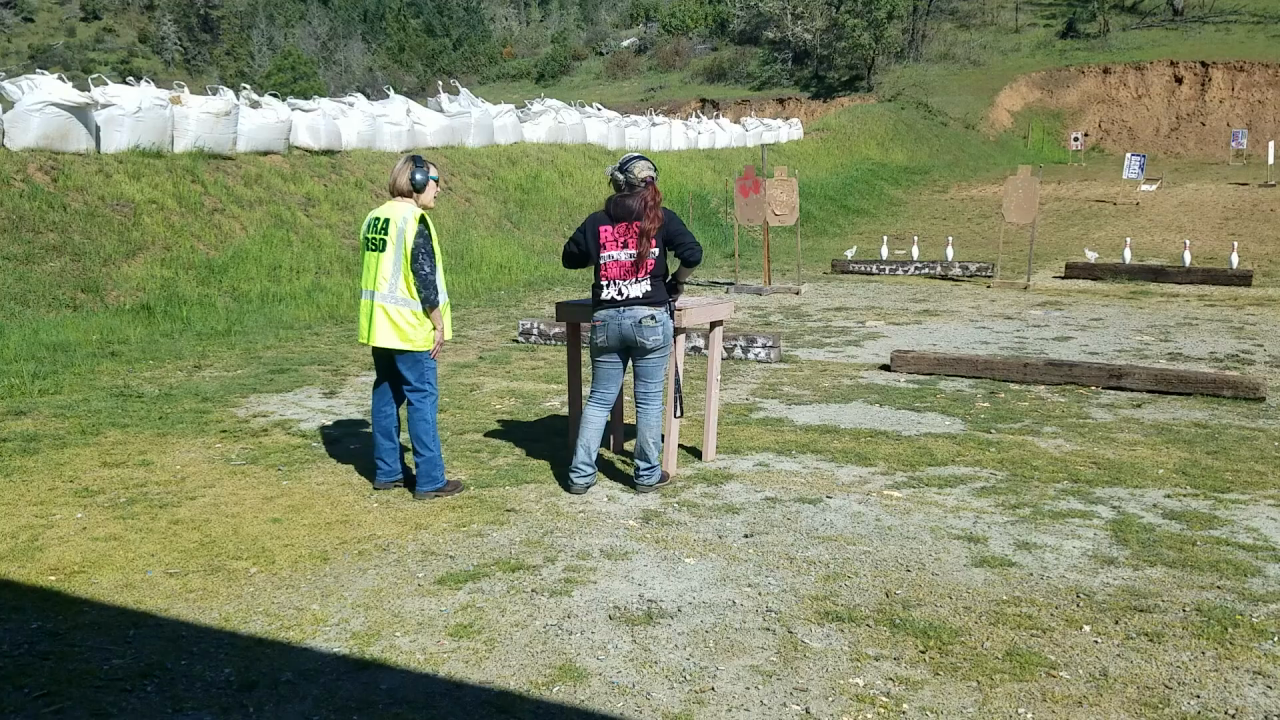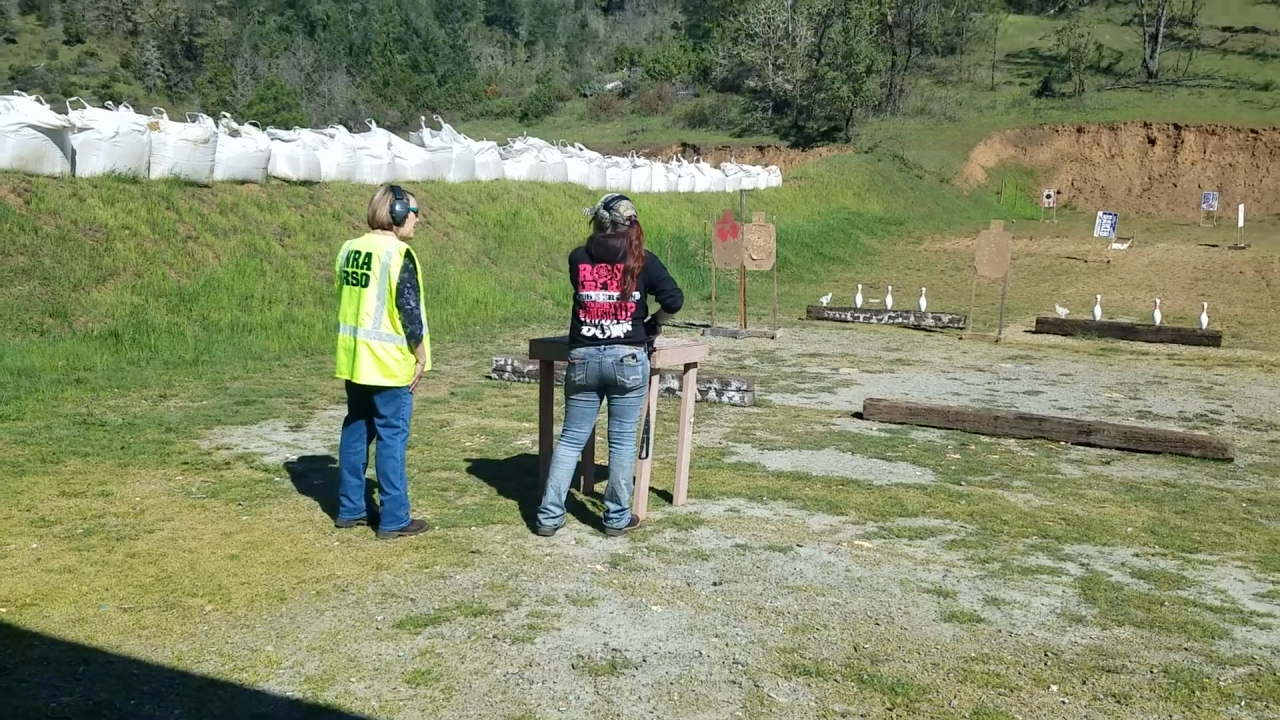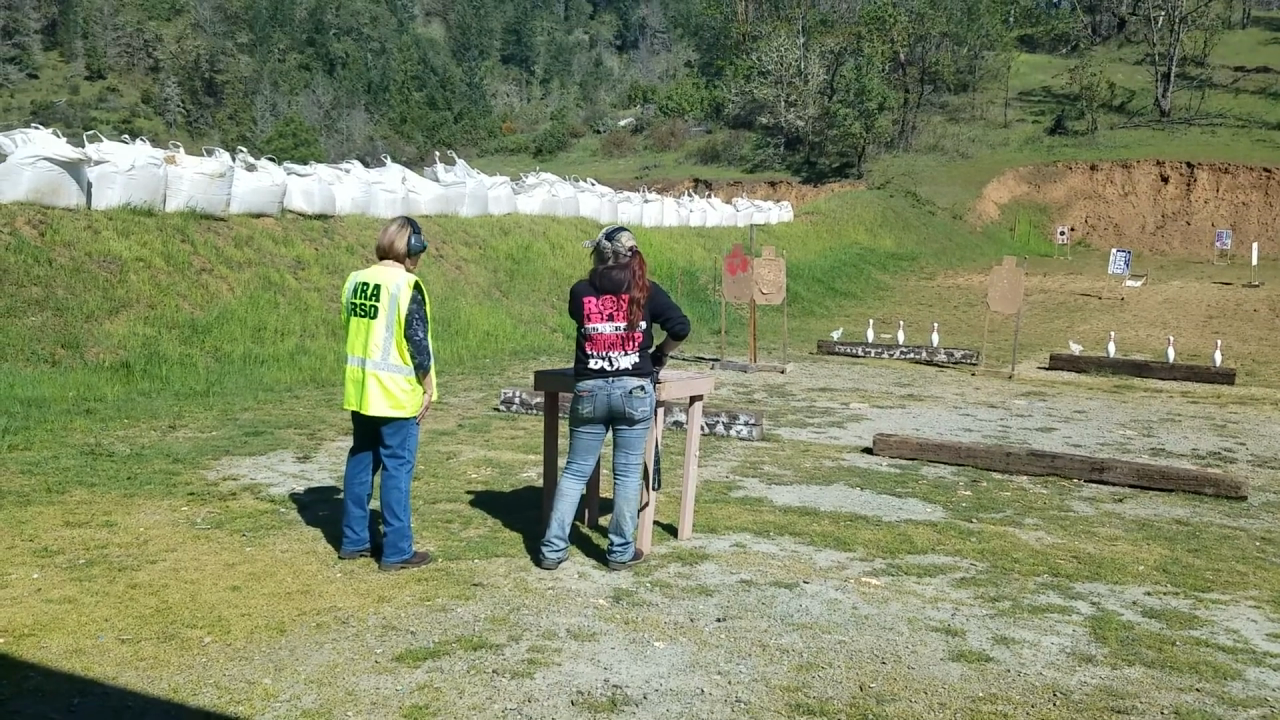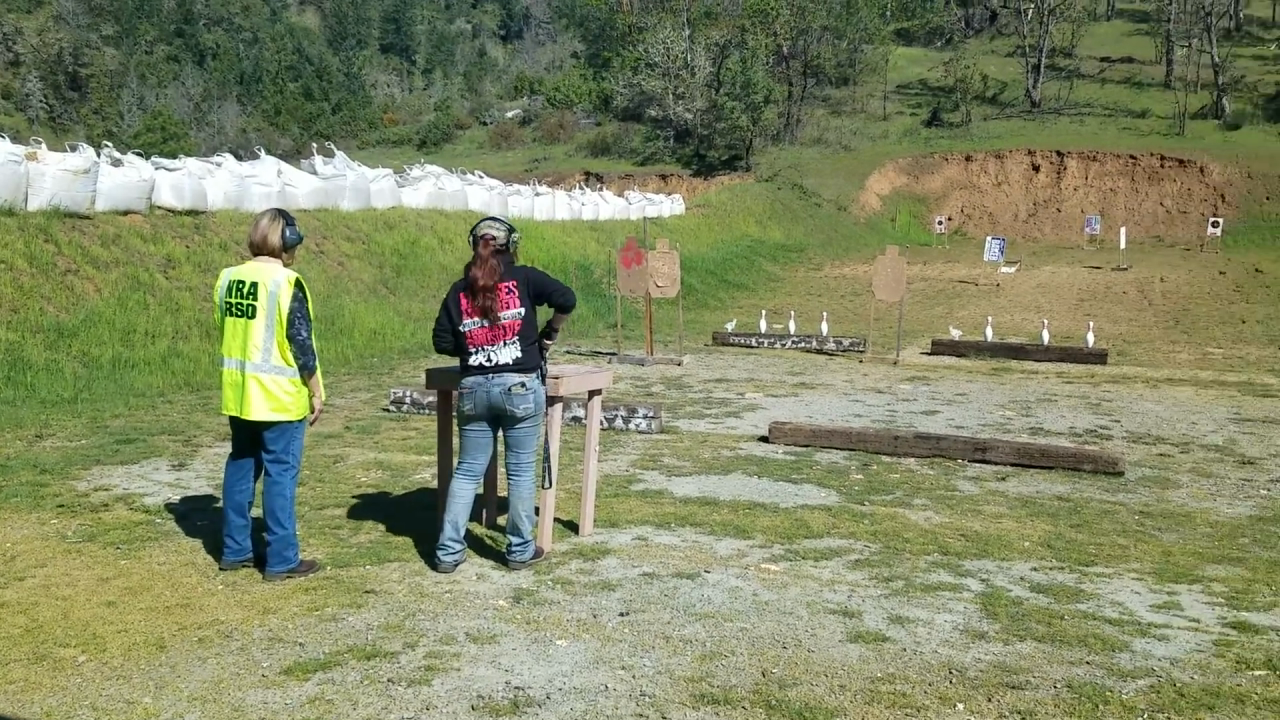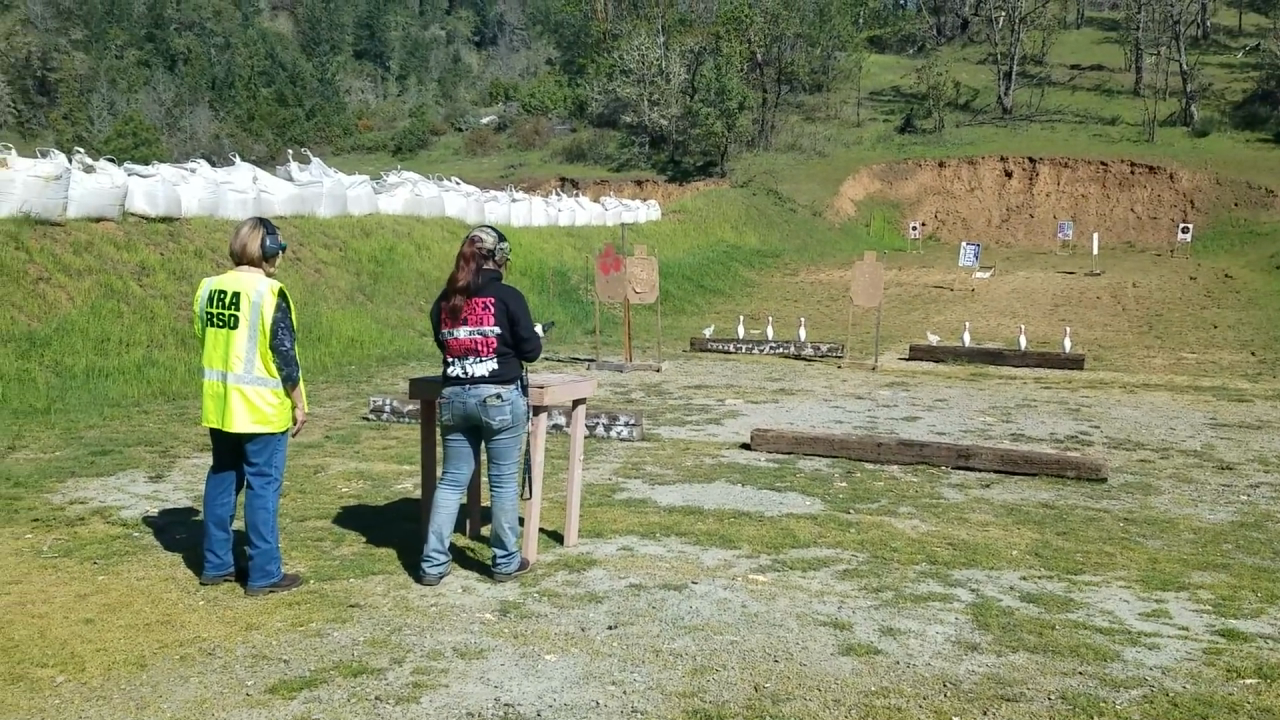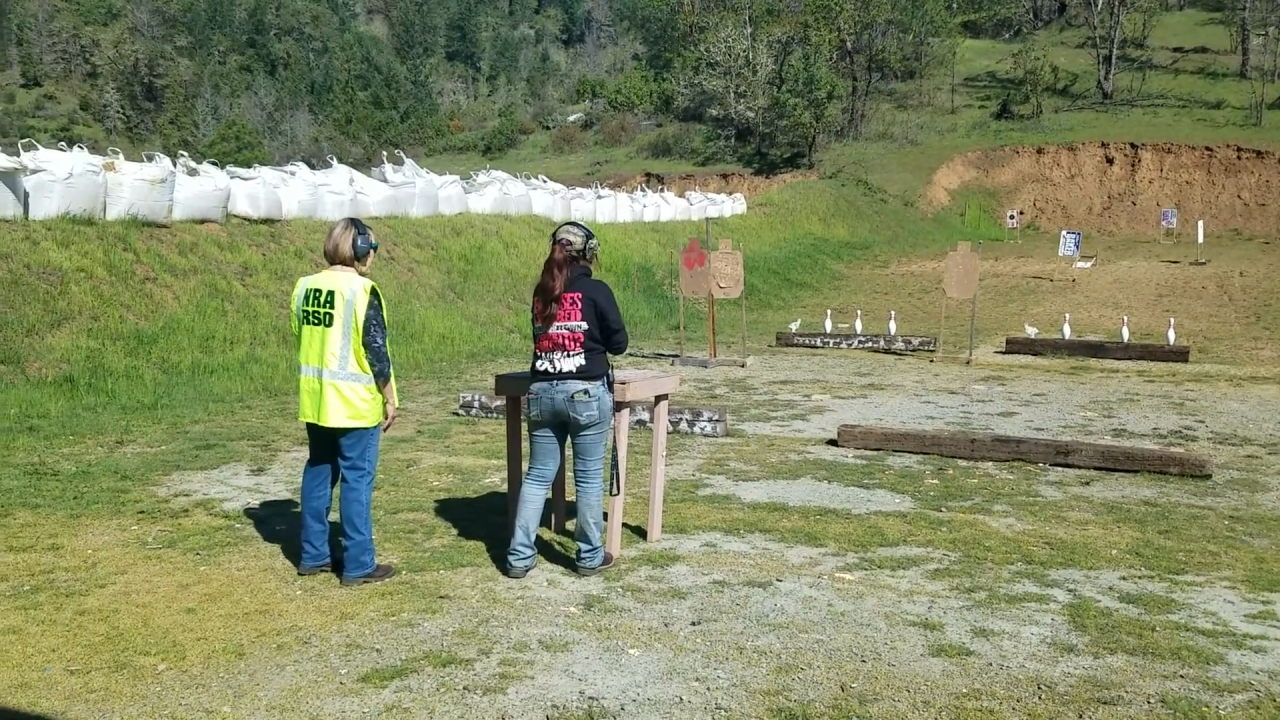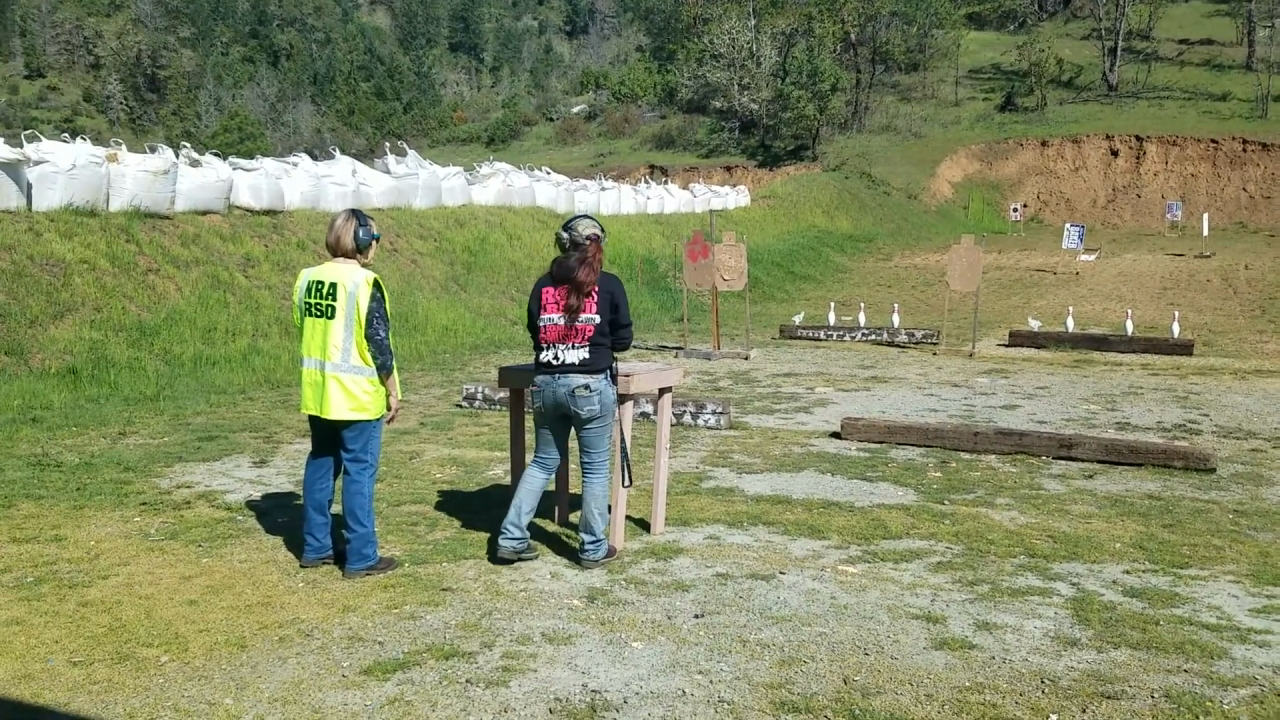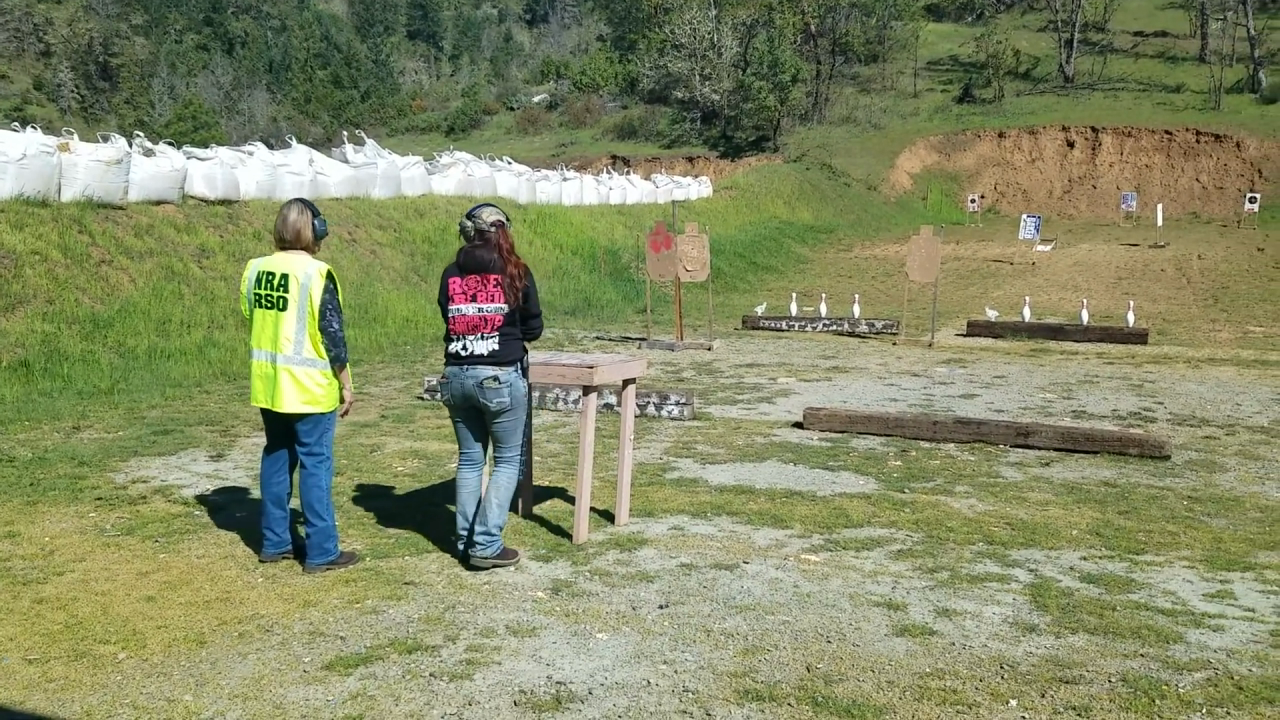
dt=0.7s
person 1, frame 1
left shoulder: (374, 218)
right shoulder: (415, 220)
right elbow: (425, 278)
right wrist: (439, 325)
left hip: (380, 325)
right hip: (410, 327)
left knee: (385, 395)
right knee: (422, 399)
left ankle: (387, 471)
right ankle: (430, 479)
person 1, frame 2
left shoulder: (349, 250)
right shoulder: (398, 254)
left elbow: (346, 301)
right elbow: (409, 312)
right wrist: (421, 357)
left hip: (354, 359)
right hip: (389, 362)
left knee: (356, 430)
right knee: (392, 436)
left ankle: (350, 509)
right ankle: (394, 518)
person 1, frame 3
left shoulder: (355, 281)
right shoulder: (407, 285)
right elbow: (418, 343)
right wrist: (428, 389)
left hip: (361, 390)
right hip: (397, 393)
left knee: (360, 461)
right knee: (397, 468)
left ankle: (353, 540)
right ankle: (397, 551)
person 1, frame 4
left shoulder: (228, 278)
right shoulder: (286, 282)
left elbow: (226, 333)
right elbow: (301, 344)
right wrist: (315, 392)
left hip: (239, 393)
right hip: (279, 397)
left knee: (240, 467)
right knee: (280, 474)
left ankle: (234, 550)
right ankle: (281, 560)
person 1, frame 5
left shoulder: (208, 288)
right shoulder: (269, 292)
left elbow: (205, 342)
right elbow: (285, 355)
right wrist: (298, 404)
left hip: (219, 405)
right hip: (261, 408)
left knee: (222, 480)
right knee: (263, 487)
left ankle: (215, 564)
right ankle: (264, 574)
person 1, frame 6
left shoulder: (305, 287)
right shoulder: (362, 290)
left elbow: (301, 339)
right elbow: (376, 352)
right wrist: (389, 399)
left hip: (316, 401)
right hip: (355, 404)
left knee: (318, 473)
right knee: (356, 480)
left ankle: (313, 555)
right ankle: (358, 565)
person 1, frame 7
left shoulder: (307, 279)
right shoulder: (365, 282)
left elbow: (305, 332)
right elbow: (379, 344)
right wrist: (392, 392)
left hip: (317, 393)
right hip: (358, 396)
left knee: (321, 466)
right knee: (359, 473)
left ankle: (315, 548)
right ankle: (361, 557)
person 1, frame 8
left shoulder: (255, 269)
right shoulder: (317, 273)
left elbow: (251, 320)
right elbow: (333, 336)
right wrist: (345, 385)
left hip: (269, 385)
right hip: (310, 389)
left knee: (276, 460)
right knee: (315, 466)
left ankle: (275, 542)
right ankle: (322, 551)
person 2, frame 1
left shoulder: (596, 222)
right shoulder: (661, 218)
left elbow: (569, 258)
right elbow: (692, 254)
right wrist: (676, 283)
left hip: (606, 320)
right hip: (650, 319)
left knee: (600, 399)
right knee: (649, 400)
left ankle: (580, 474)
right ankle: (647, 474)
person 2, frame 2
left shoulder: (578, 258)
right shoulder: (642, 260)
right elbow: (673, 300)
right wrist: (653, 324)
left hip: (583, 358)
right hip: (628, 358)
left knee: (571, 438)
right knee: (623, 440)
left ankle: (549, 515)
right ankle: (617, 517)
person 2, frame 3
left shoulder: (581, 291)
right shoulder: (646, 291)
right elbow: (680, 327)
right wrist: (659, 354)
left hip: (590, 391)
right hip: (635, 390)
left knee: (575, 470)
right knee: (628, 473)
left ankle: (552, 548)
right ankle: (621, 551)
person 2, frame 4
left shoulder: (459, 290)
right shoulder: (524, 278)
left elbow: (442, 342)
right elbow: (566, 299)
right wrist: (550, 331)
left hip: (474, 388)
right hip: (521, 386)
left knee: (467, 471)
right knee: (521, 471)
left ankle: (448, 551)
right ankle: (520, 550)
person 2, frame 5
left shoulder: (445, 299)
right shoulder: (507, 296)
right elbow: (530, 351)
right wrist: (535, 335)
left hip: (454, 397)
right hip: (500, 397)
left knee: (451, 480)
right knee: (504, 481)
left ankle: (432, 563)
right ankle: (505, 562)
person 2, frame 6
left shoulder: (541, 293)
right shoulder: (596, 290)
right elbow: (619, 343)
left hip: (542, 392)
right hip: (587, 392)
left knee: (538, 475)
right knee: (589, 477)
left ankle: (519, 556)
right ankle: (590, 556)
person 2, frame 7
left shoulder: (544, 284)
right shoulder: (608, 285)
left elbow: (534, 331)
right elbow: (623, 340)
left hip: (546, 384)
right hip: (591, 385)
left knee: (543, 462)
right knee: (595, 468)
left ankle: (511, 538)
right ankle: (593, 548)
person 2, frame 8
left shoulder: (451, 274)
right shoulder: (516, 273)
left elbow: (448, 317)
right elbow: (533, 329)
left hip: (456, 375)
right hip: (501, 376)
left knee: (469, 459)
right knee: (508, 460)
left ankle: (466, 541)
right ankle: (486, 544)
